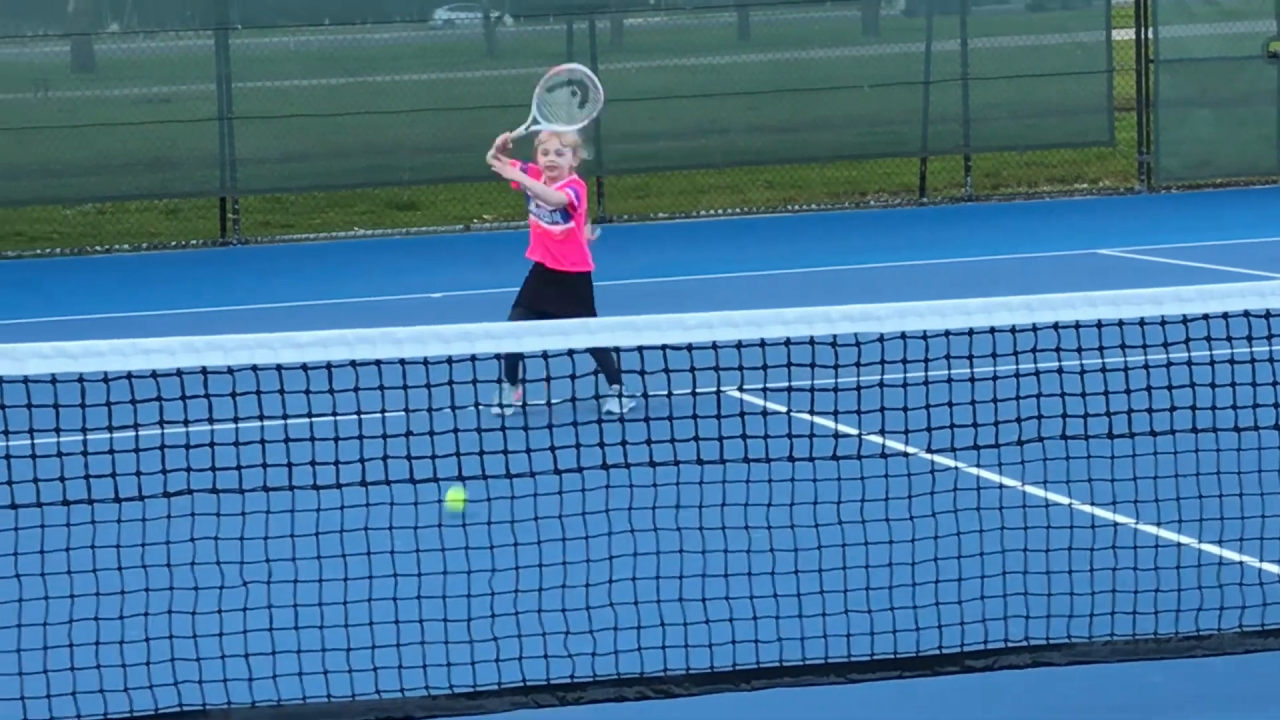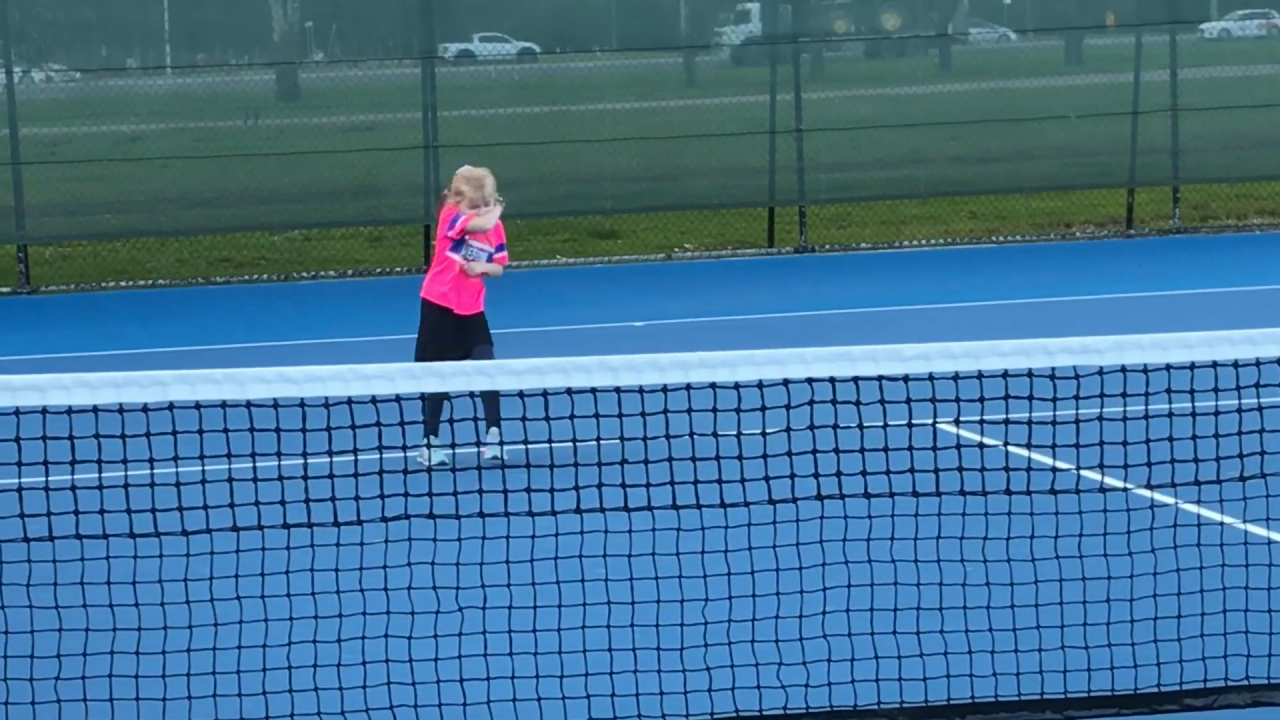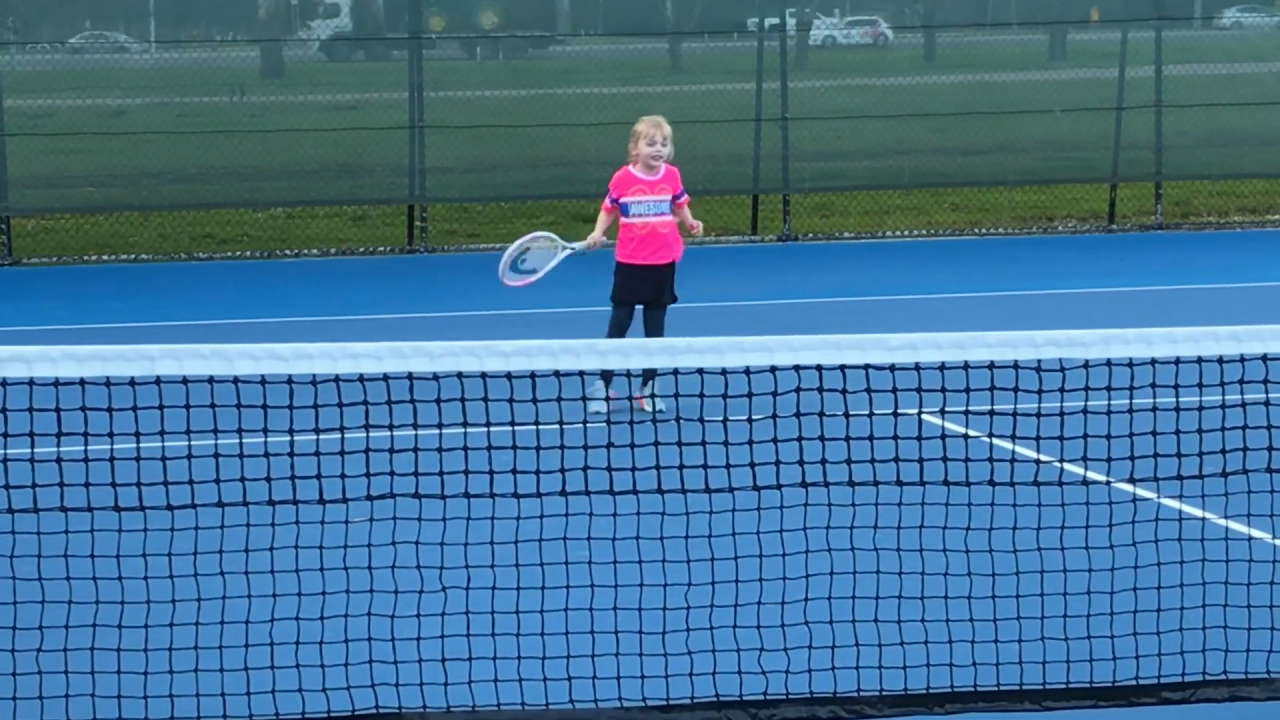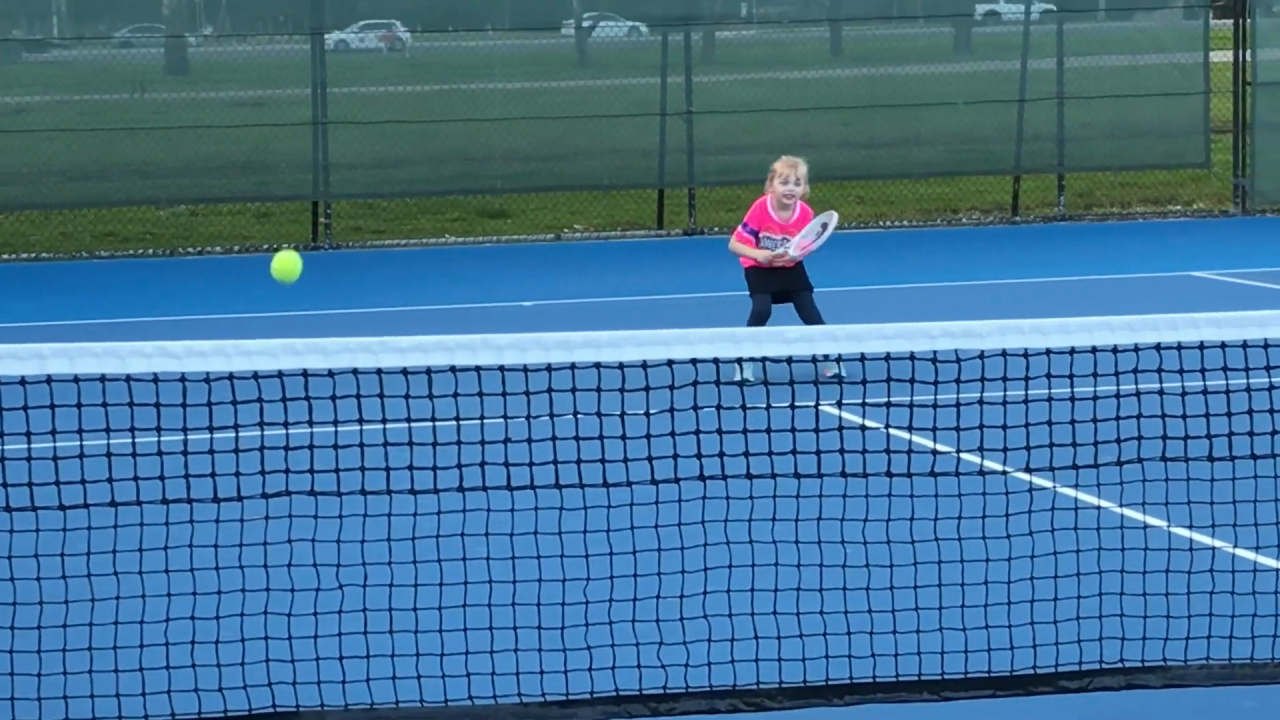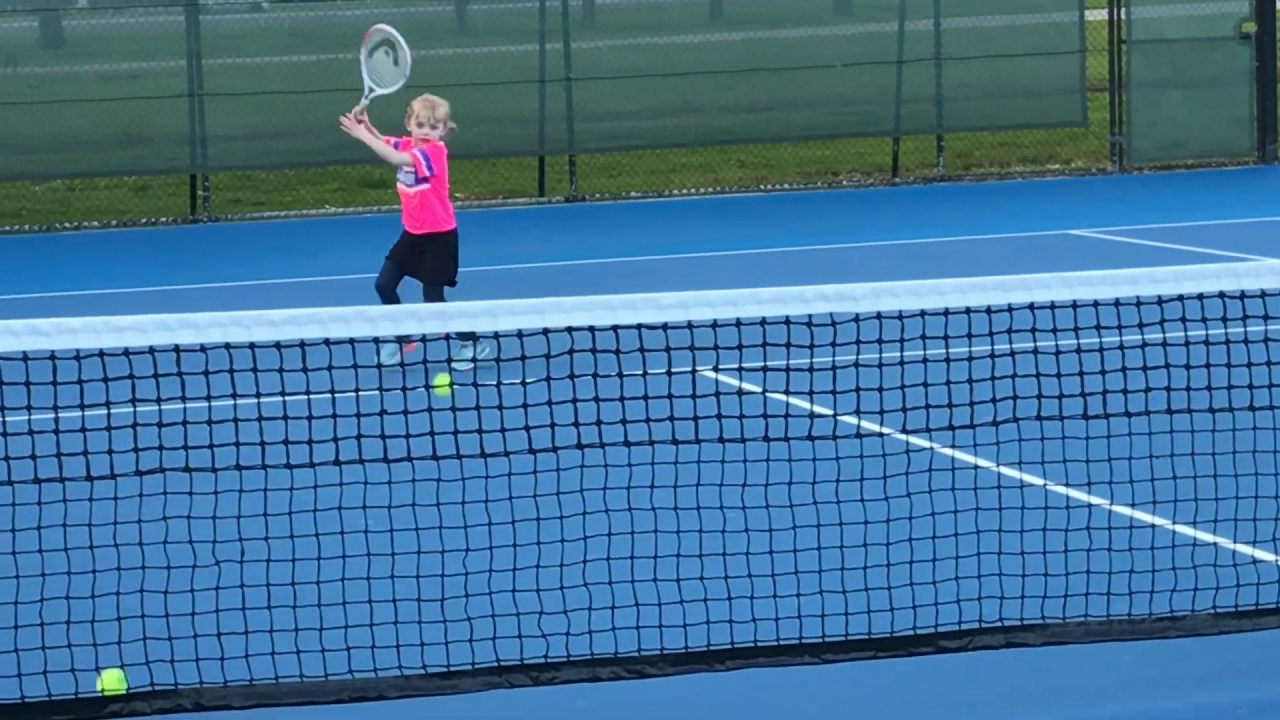
dt=1s
person 1, frame 1
left shoulder: (576, 186)
right shoulder: (535, 174)
left elbow: (553, 198)
right elbow: (495, 160)
left wrist: (515, 177)
right wrist: (500, 147)
left hip: (574, 272)
right hip: (543, 268)
left ankle: (616, 389)
right ankle: (511, 386)
person 1, frame 2
left shoulder: (495, 230)
right shoulder: (451, 216)
left elbow: (498, 266)
right elbow: (482, 224)
left wrist: (482, 269)
right wrist: (494, 212)
left hip: (472, 312)
right hip: (438, 307)
left ankle: (493, 434)
right ankle: (431, 441)
person 1, frame 3
left shoulder: (671, 174)
right shoulder: (622, 178)
left elbow: (680, 206)
right elbow: (608, 211)
left wrist: (690, 222)
right wrist: (598, 233)
left hip: (664, 262)
right hip: (629, 263)
left knee: (654, 327)
right knee: (618, 325)
left ankle: (647, 388)
right ankle: (602, 385)
person 1, frame 4
left shoulder: (806, 213)
right shoulder: (759, 209)
right elbow: (735, 244)
left wrist: (792, 254)
right wrist: (760, 254)
left hip: (790, 267)
right hip: (759, 268)
left knee: (809, 313)
right knee: (762, 309)
left ankle: (829, 360)
right ankle: (744, 362)
person 1, frame 5
left shoulder: (435, 151)
right shoulder: (406, 144)
left elbow: (397, 159)
right elbow: (381, 144)
left wrist: (364, 136)
right wrist: (365, 125)
left hip: (439, 234)
right hip: (413, 232)
left knee: (432, 296)
right knee: (383, 284)
left ankle: (469, 343)
right ankle: (403, 338)
